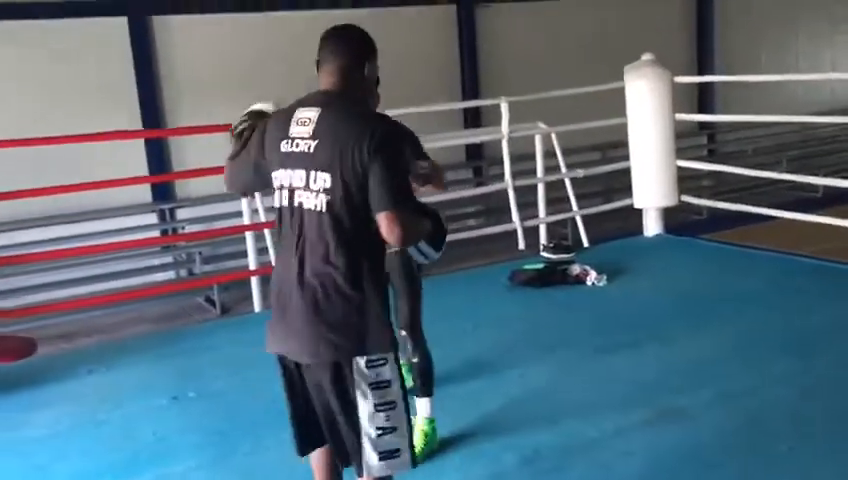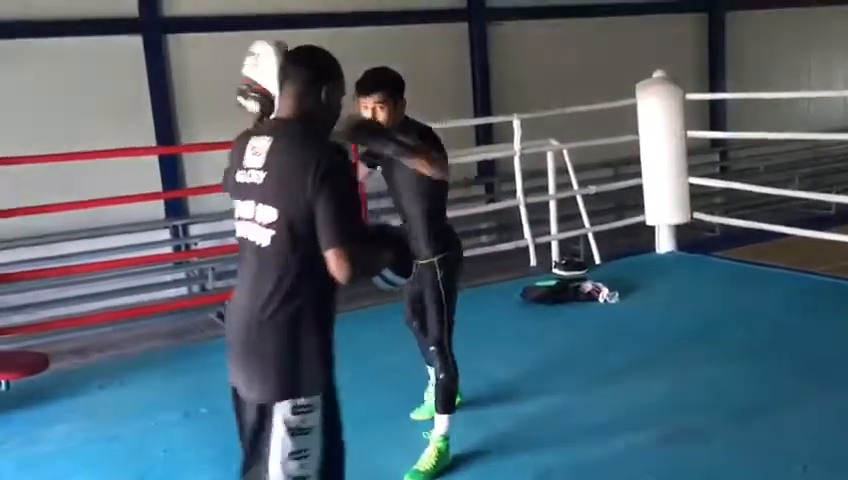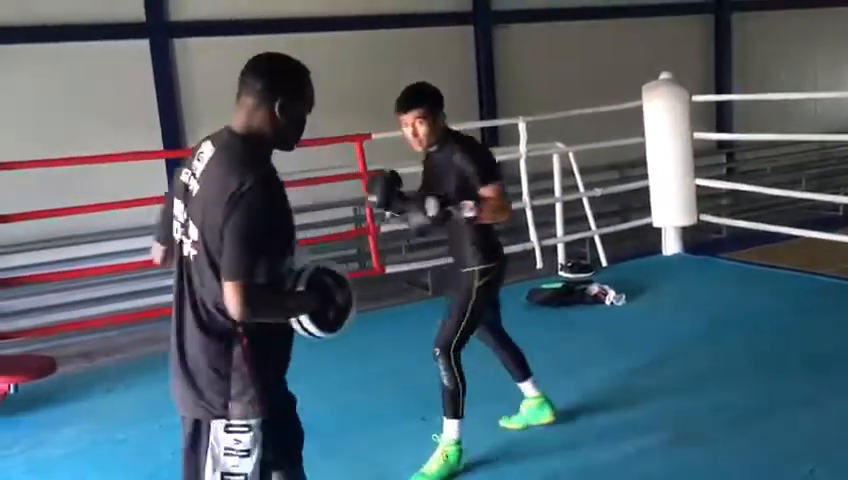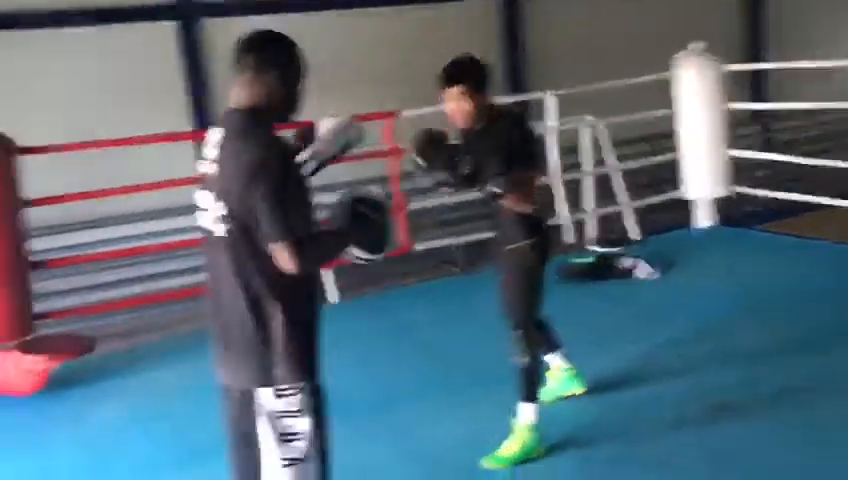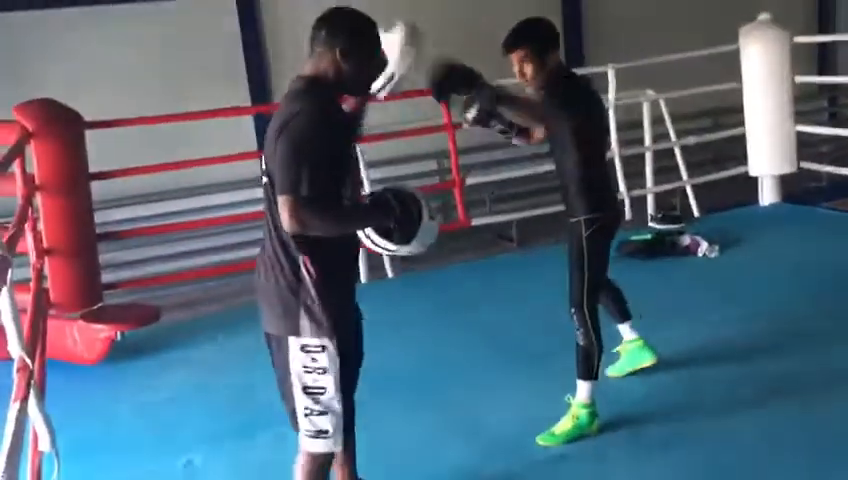
dt=0.4s
person 1, frame 1
left shoulder: (276, 126)
right shoulder: (370, 130)
left elbow: (235, 181)
right elbow: (395, 233)
left wrist: (244, 139)
right wrist: (426, 224)
left hip: (291, 319)
right hip: (350, 321)
left knee: (323, 436)
person 1, frame 2
left shoulder: (245, 147)
right shoulder: (324, 158)
right elbow: (344, 268)
left wrist: (262, 113)
right wrist: (384, 250)
left hip: (250, 337)
right hip: (290, 352)
person 1, frame 3
left shoulder: (204, 154)
right shoulder: (255, 185)
left elbow: (161, 250)
right elbow: (242, 303)
right wrist: (312, 301)
left hip: (203, 358)
right hip: (232, 375)
person 1, frame 4
left shoulder: (220, 139)
right shoulder: (264, 152)
right elbow: (293, 257)
right wrist: (349, 234)
left hip: (240, 330)
right hip: (270, 340)
person 1, frame 5
left shoulder: (319, 105)
right shoulder: (308, 115)
right elbow: (295, 216)
left wrist: (365, 100)
right wrist: (374, 215)
left hip: (324, 287)
right hip: (305, 296)
left knee: (339, 402)
right knee: (320, 421)
person 2, frame 1
left shoulder: (397, 137)
left elbow: (436, 180)
left hip: (398, 245)
left knee: (410, 331)
left ankle: (425, 425)
right ankle: (404, 372)
person 2, frame 2
left shoulder: (417, 136)
right shoulder: (379, 137)
left elbow: (441, 169)
left wrist: (392, 144)
left hip: (439, 254)
right hip: (418, 251)
left knee: (438, 342)
right knee: (415, 321)
left ankle: (439, 443)
right ankle: (439, 392)
person 2, frame 3
left shoulder: (467, 152)
right shoulder: (433, 159)
left elbow: (502, 208)
right elbow: (427, 211)
left wrist: (453, 208)
right wrist: (400, 202)
left hip: (482, 265)
right hip: (467, 263)
left knee: (446, 349)
right knee: (492, 331)
right ankle: (535, 403)
person 2, frame 4
left shoulder: (514, 132)
right shoulder: (468, 133)
left elbow: (529, 201)
right elbow: (456, 183)
left wrist: (484, 182)
right wrist: (435, 163)
left hip: (527, 241)
right hip: (507, 241)
left knee: (519, 327)
right knee: (521, 313)
left ankle: (526, 433)
right ankle: (564, 374)
person 2, frame 5
left shoulder: (573, 94)
right shoulder: (557, 91)
left elbow: (531, 112)
right elbow: (532, 132)
left wrist: (477, 88)
right wrist: (489, 115)
left hip: (593, 214)
right hip: (590, 206)
left knee: (582, 305)
right knee: (594, 280)
left ankle: (584, 410)
right ankle: (634, 344)
